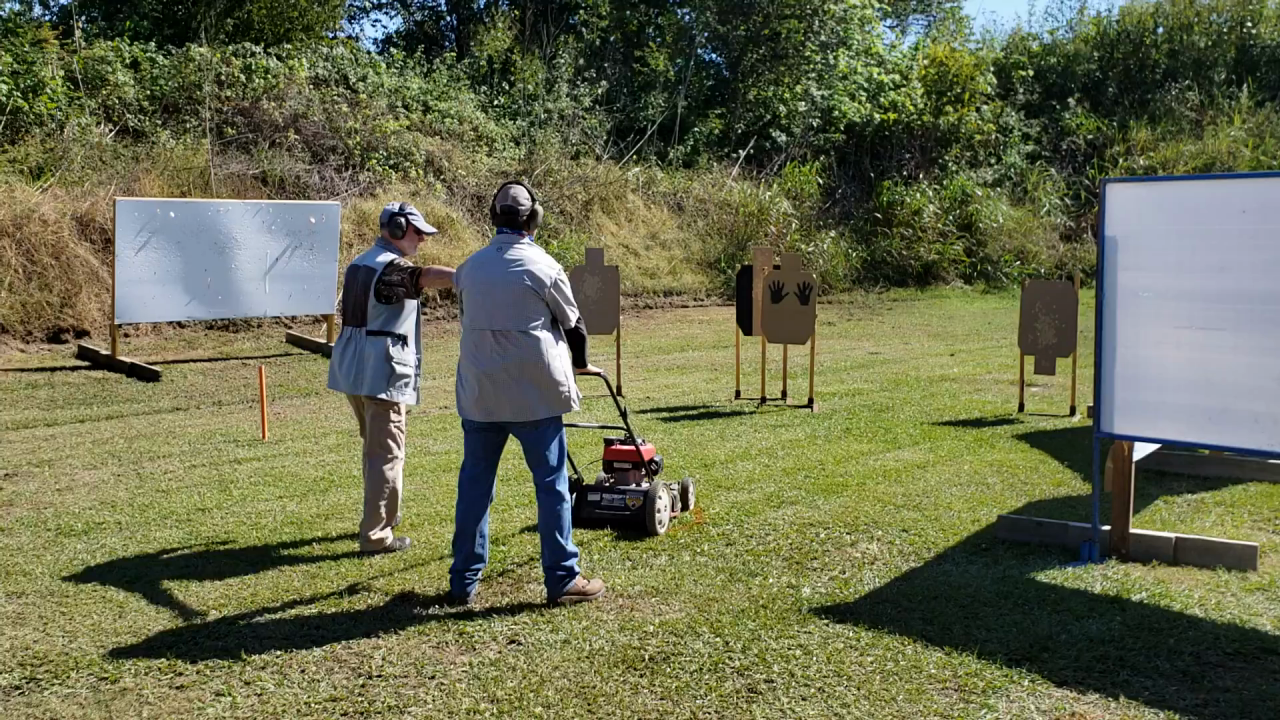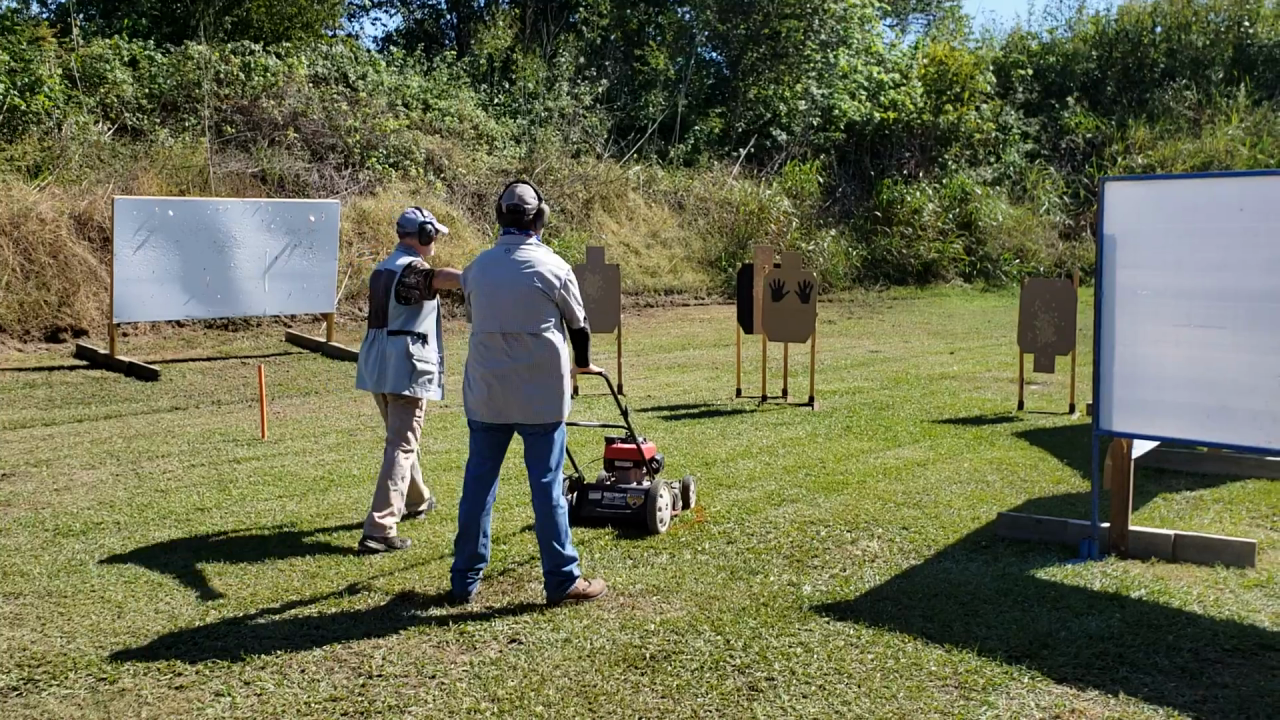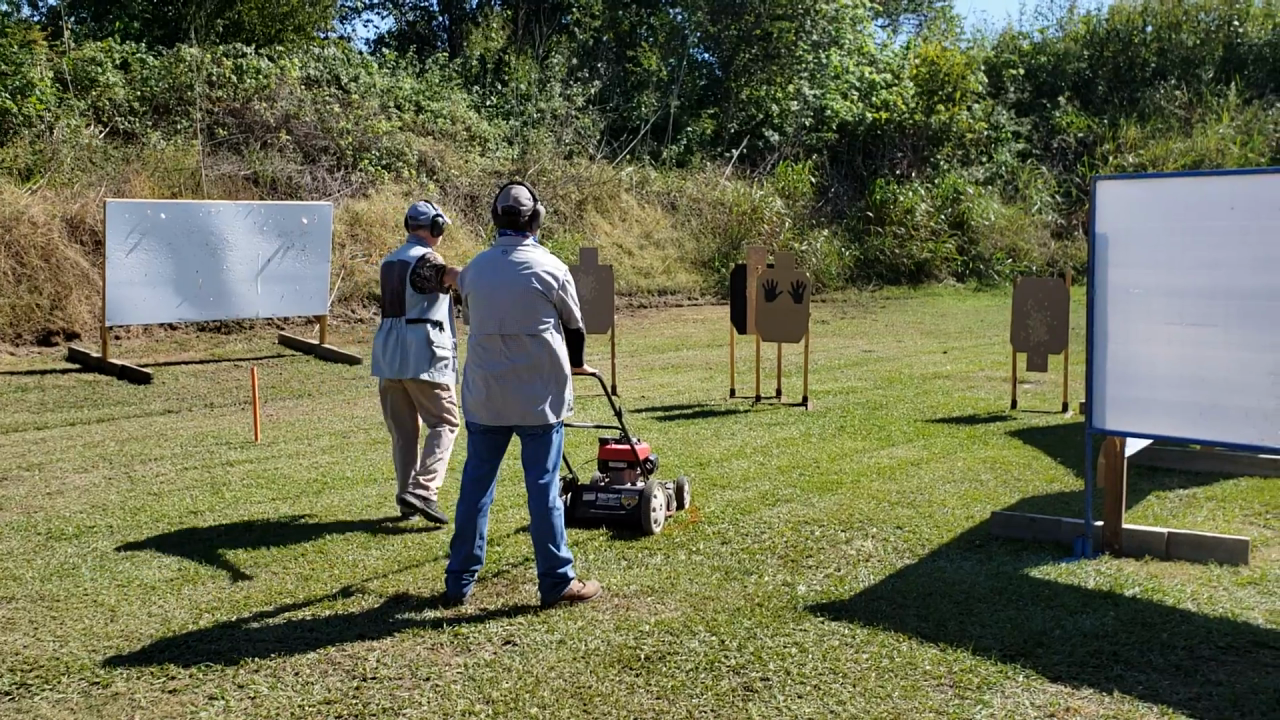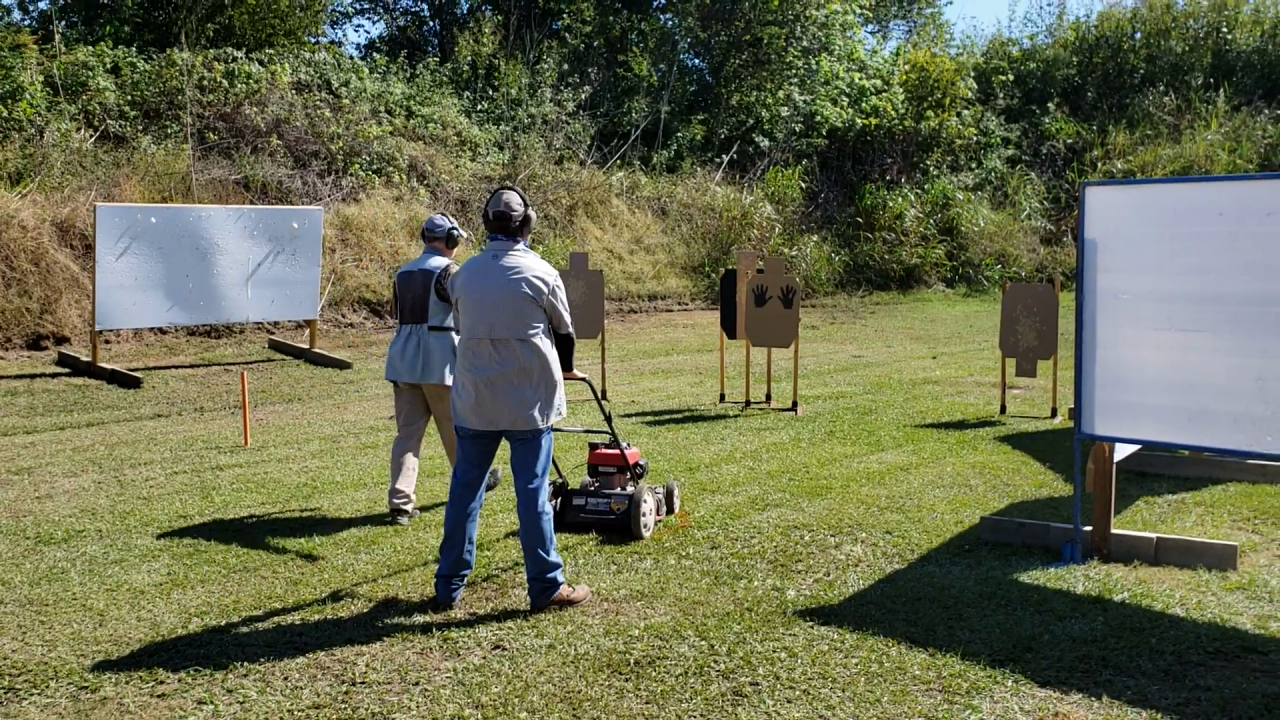
dt=0.3s
person 1, frame 1
left shoulder: (469, 267)
right shoulder: (543, 266)
right elbow: (571, 323)
right wrist: (580, 363)
left hip: (479, 393)
right hip: (535, 394)
left knee: (474, 483)
right knee: (551, 484)
left ankle: (463, 581)
right ankle: (562, 577)
person 1, frame 2
left shoulder: (477, 267)
right shoulder: (553, 267)
right elbow: (577, 323)
right wrist: (582, 363)
left hip: (487, 393)
right hip: (540, 395)
left knee: (478, 484)
right knee: (546, 487)
left ankle: (464, 581)
right ankle: (562, 581)
person 1, frame 3
left shoulder: (474, 269)
right shoulder: (550, 268)
right elbow: (574, 324)
right wrist: (577, 364)
left hip: (485, 394)
right hip: (539, 396)
left knee: (474, 485)
right knee: (543, 488)
left ankle: (459, 581)
right ankle: (557, 582)
person 1, frame 4
left shoulder: (463, 274)
right shoulder: (541, 273)
right elbow: (564, 330)
right wrist: (567, 369)
left hip: (475, 399)
right hip: (529, 401)
left knee: (465, 490)
right knee: (532, 492)
left ankle: (448, 586)
right ankle: (546, 586)
person 2, frame 1
left shoulder: (358, 264)
right shoulder: (392, 267)
right elbow: (430, 276)
left hip: (352, 367)
right hip: (382, 371)
left knee: (376, 446)
right knee: (385, 453)
left ankle: (381, 514)
right ankle: (375, 536)
person 2, frame 2
left shoulder: (382, 269)
right shoulder: (411, 268)
right elbow: (443, 277)
left hip: (378, 366)
right hip: (405, 368)
left knee: (401, 439)
right knee: (401, 446)
left ankle: (417, 500)
right ankle: (379, 529)
person 2, frame 3
left shoulder: (390, 262)
right shoulder: (426, 259)
right elbow: (454, 277)
left hip: (390, 356)
right hip: (422, 357)
left knee: (403, 433)
right knee: (445, 426)
left ankle: (409, 494)
right ankle: (422, 493)
person 2, frame 4
left shoulder: (403, 272)
right shoulder: (446, 270)
left hip: (405, 361)
right hip: (439, 363)
left knee: (408, 433)
right knee: (456, 428)
left ankle: (400, 502)
